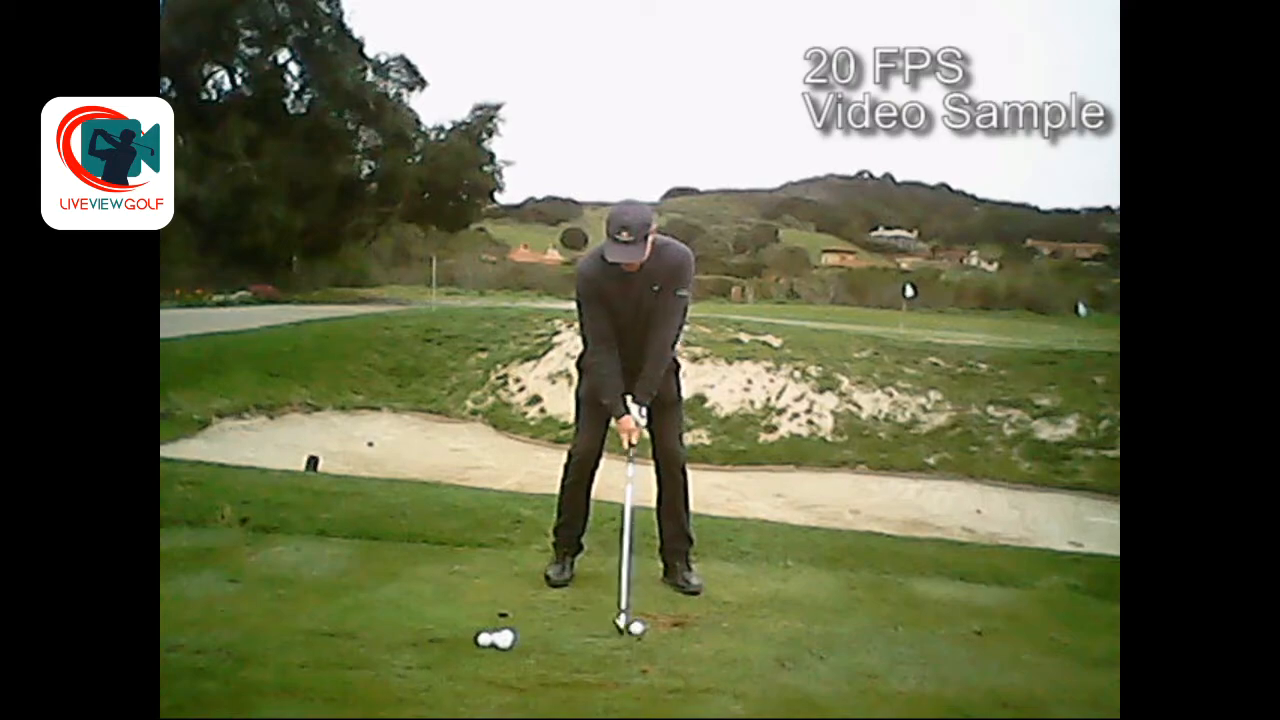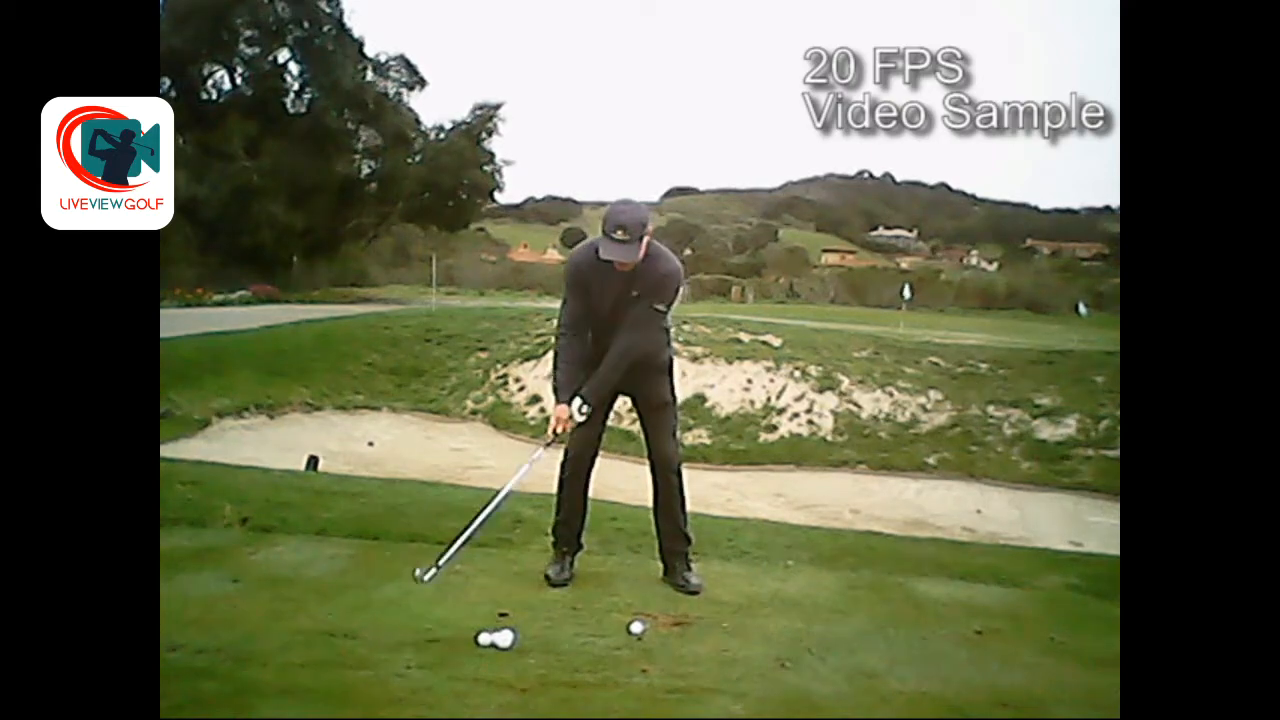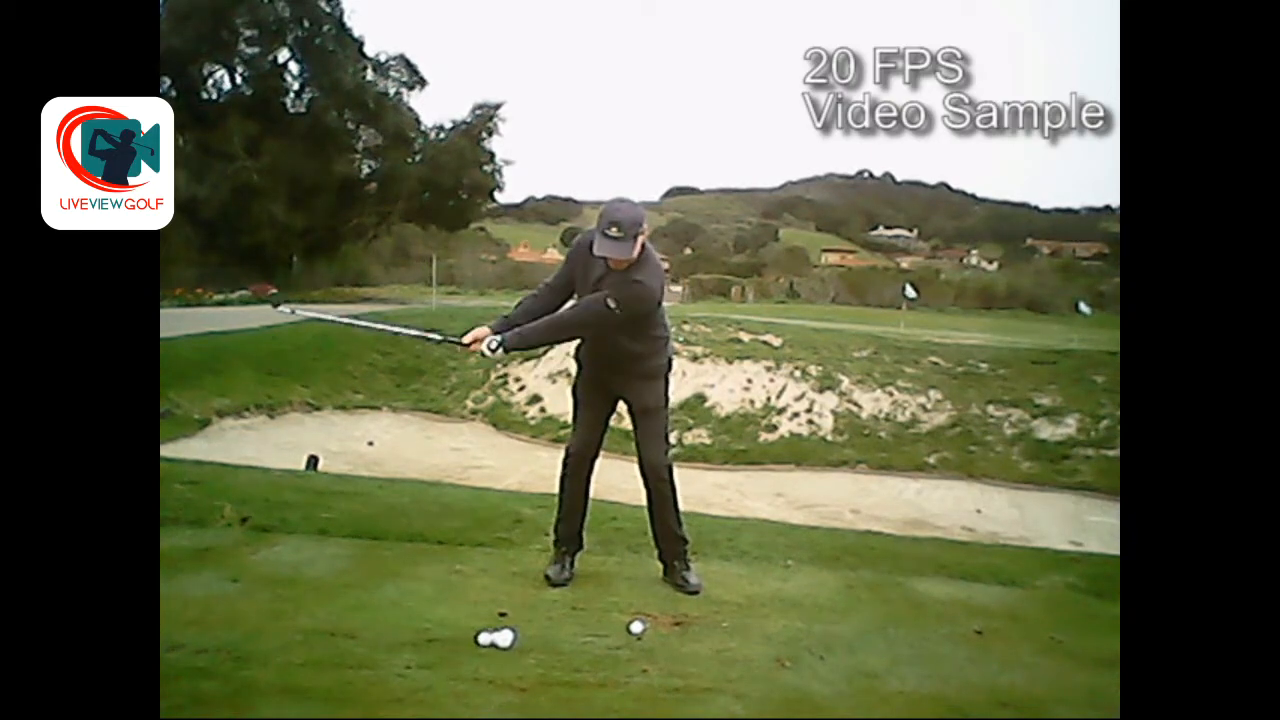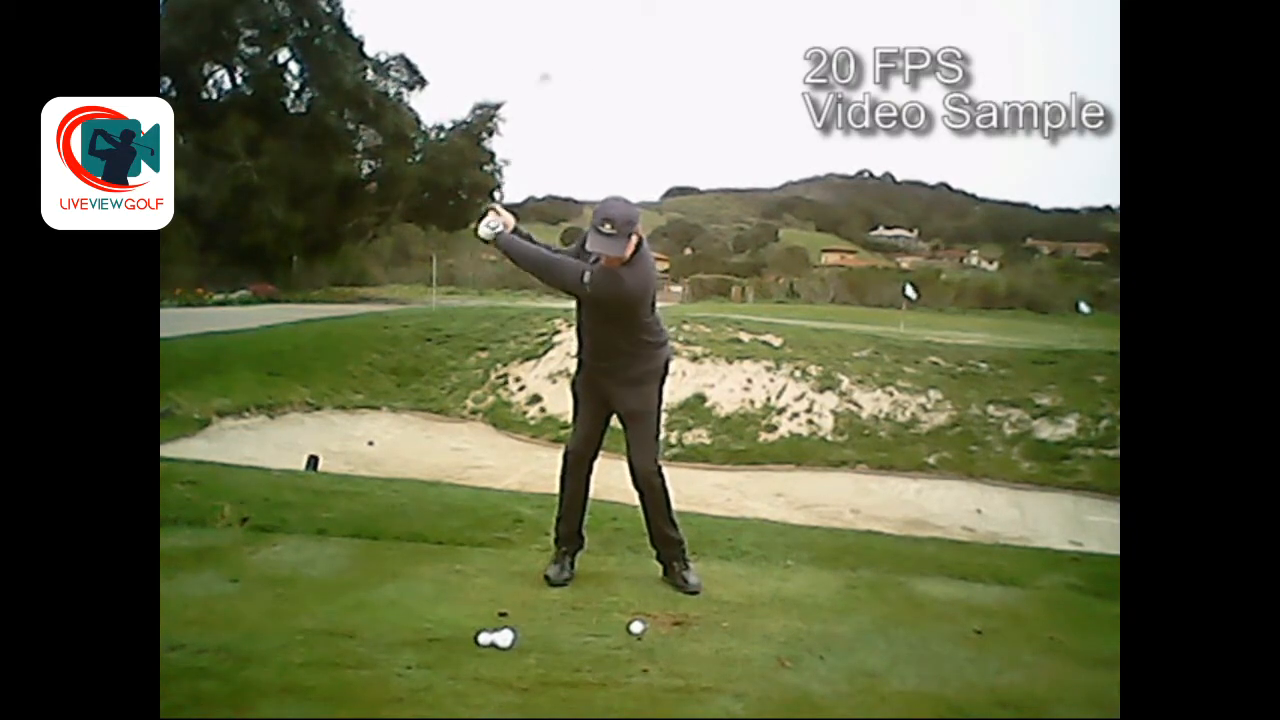
dt=0.5s
person 1, frame 1
left shoulder: (678, 260)
right shoulder: (590, 271)
left elbow: (663, 336)
right elbow: (600, 344)
left wrist: (641, 401)
right wrist: (617, 409)
left hip: (657, 370)
right hip: (603, 369)
left knee: (671, 458)
right knee: (583, 455)
left ankle: (677, 559)
right ankle: (565, 551)
person 1, frame 2
left shoulder: (666, 271)
right shoulder: (582, 261)
left elbow: (631, 341)
right elbow: (570, 330)
left wrist: (585, 400)
right wrist: (563, 395)
left hip: (648, 367)
right hip: (593, 364)
left knee: (666, 459)
right knee: (578, 454)
left ankle: (677, 559)
right ankle: (564, 550)
person 1, frame 3
left shoulder: (644, 283)
right shoulder: (587, 244)
left elbow: (572, 323)
right elbow: (553, 291)
left wrist: (504, 341)
right wrist: (498, 325)
left hip: (644, 372)
right hip: (596, 366)
left knee: (655, 464)
right knee: (579, 455)
left ankle: (675, 559)
right ankle: (565, 550)
person 1, frame 4
left shoulder: (627, 282)
right shoulder: (602, 238)
left elbow: (555, 272)
right elbow: (564, 260)
left wrist: (502, 239)
right wrist: (514, 231)
left hip: (638, 375)
right hip: (594, 367)
left knee: (644, 467)
right knee: (577, 455)
left ankle: (673, 559)
right ankle: (566, 549)
